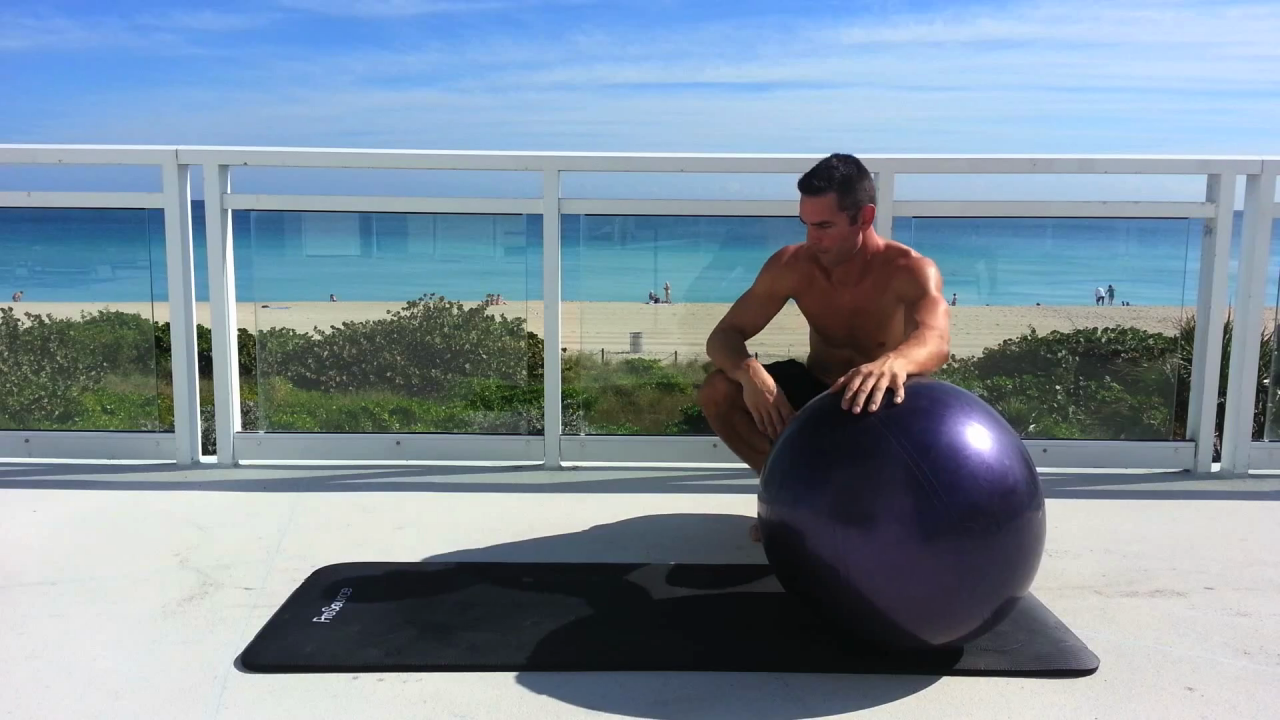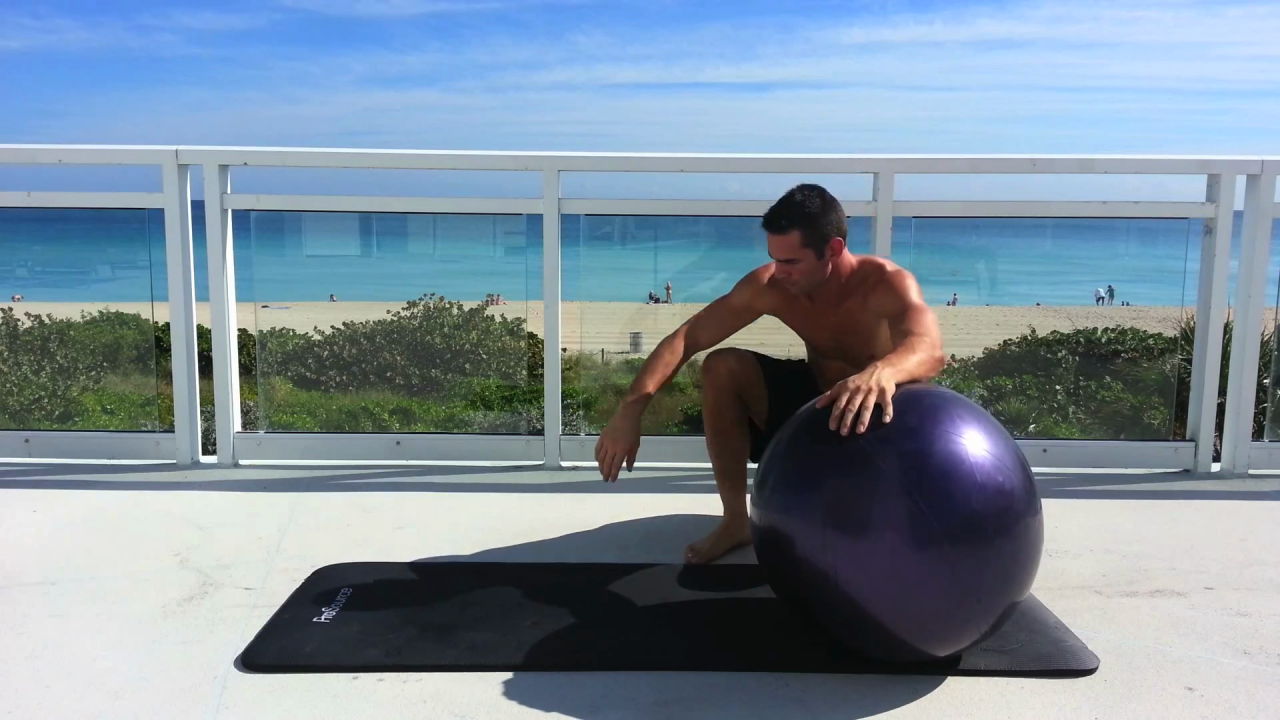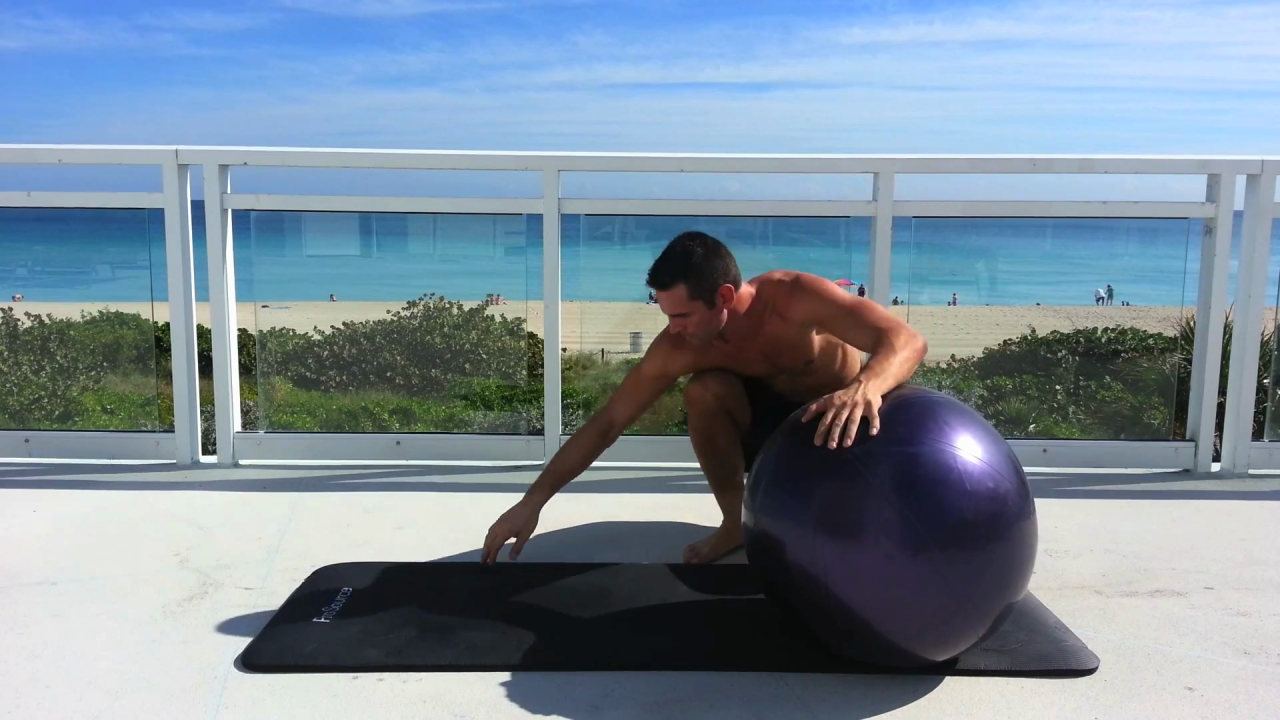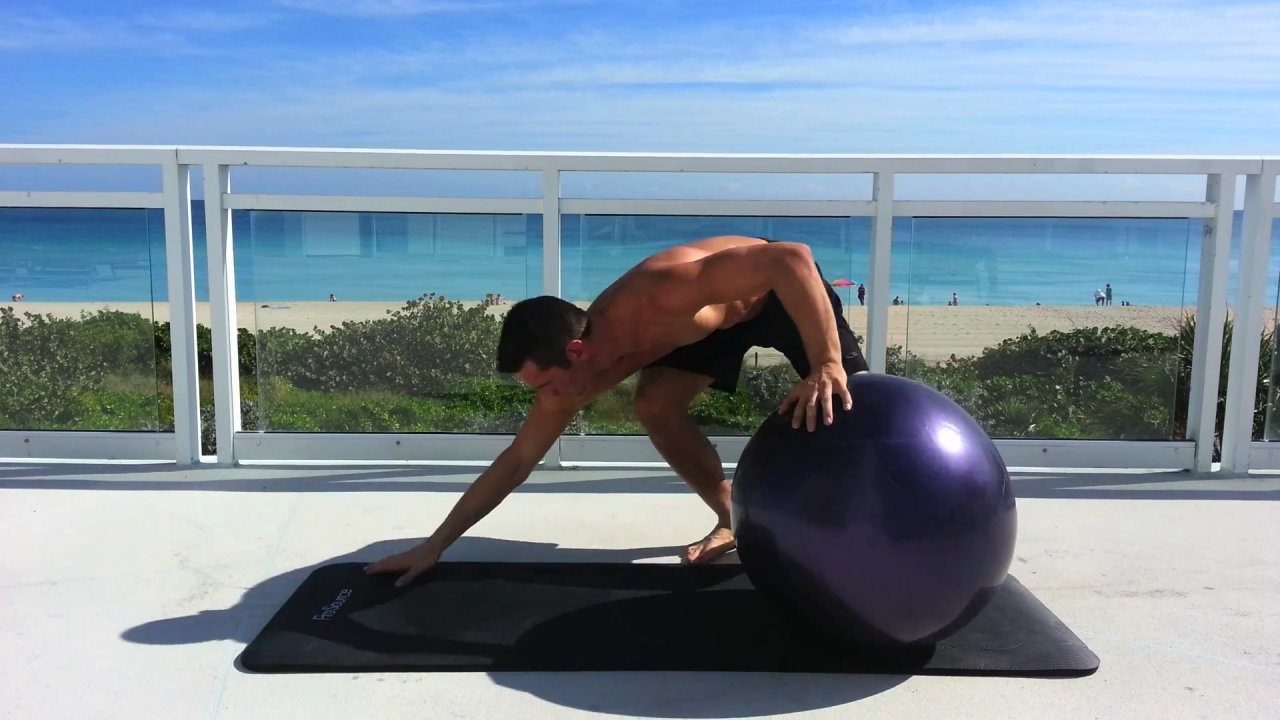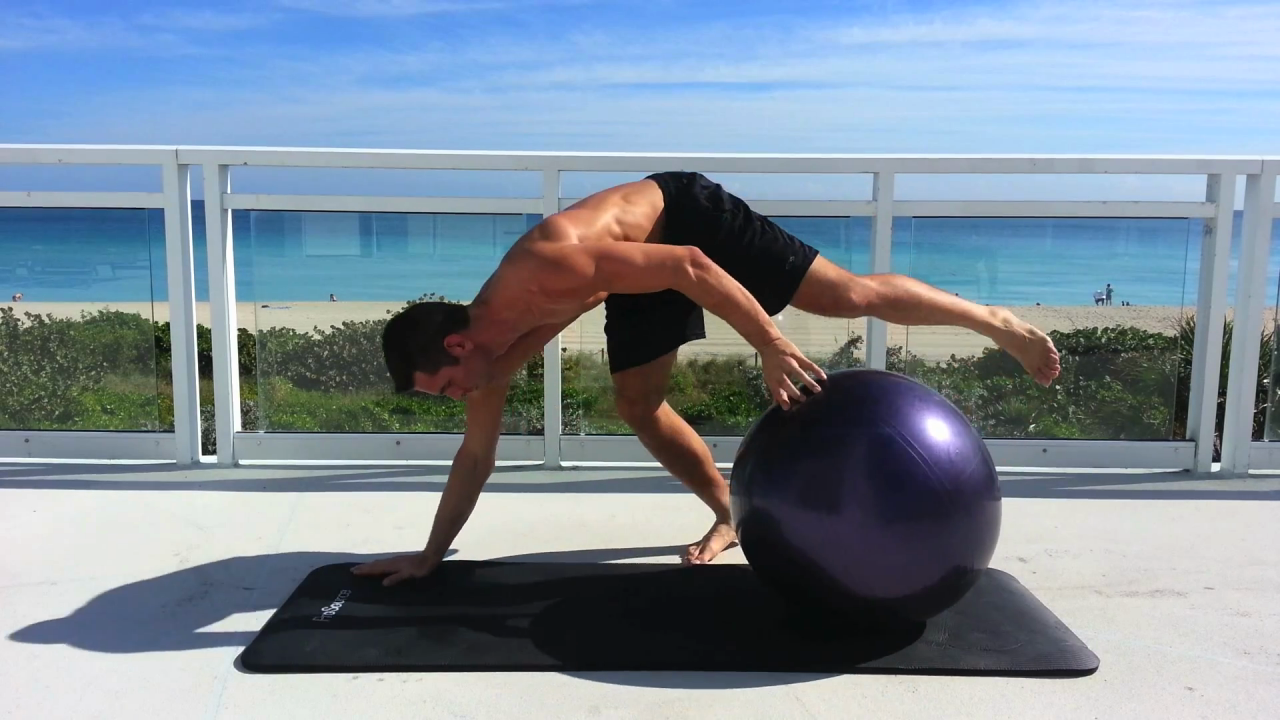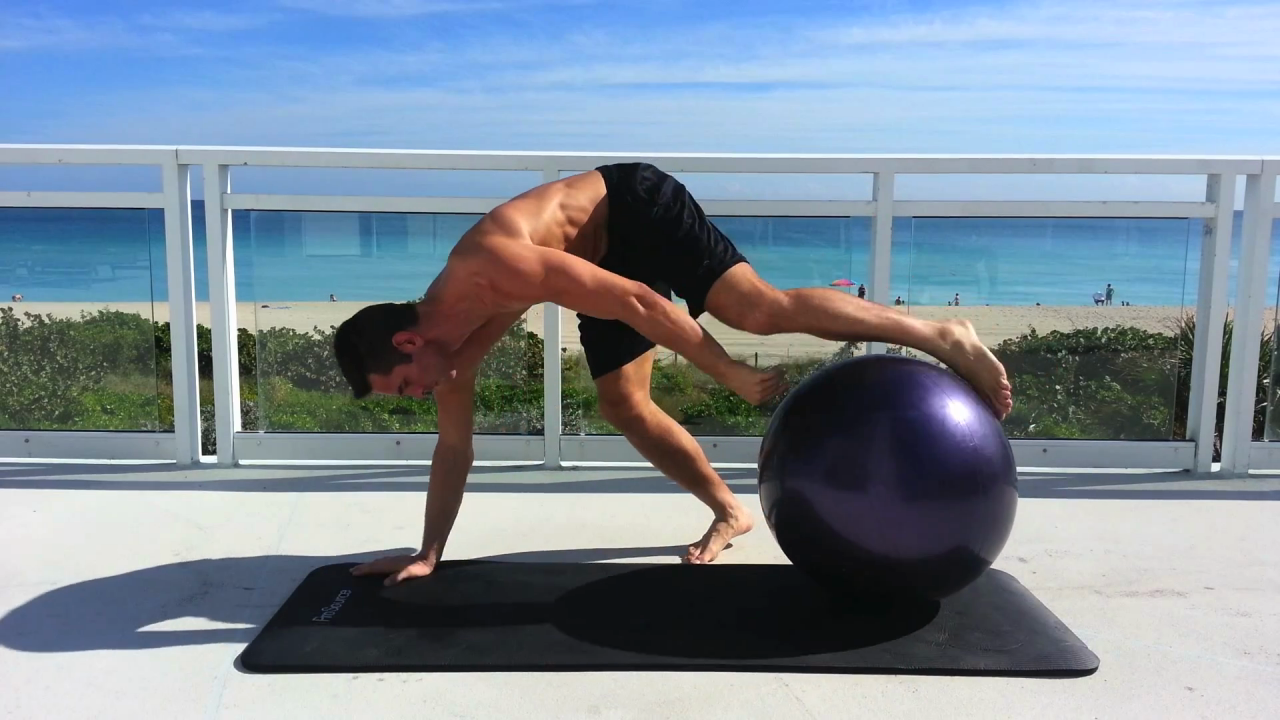
dt=0.4s
person 1, frame 1
left shoulder: (911, 271)
right shoulder: (790, 265)
left elbow: (934, 344)
right elbow: (723, 336)
left wrist: (892, 363)
right wrist: (751, 373)
left hip: (875, 407)
right hip: (812, 393)
right knee: (717, 391)
person 1, frame 2
left shoulder: (888, 284)
right shoulder: (769, 287)
left elbow: (929, 353)
right elbow: (685, 339)
left wrist: (880, 374)
right wrist: (630, 408)
left hip: (876, 418)
right hip: (816, 403)
right knee: (722, 367)
right ankle: (735, 521)
person 1, frame 3
left shoulder: (795, 296)
right shoulder: (677, 347)
left elbow: (907, 342)
right elbow: (606, 422)
left wrist: (865, 388)
right wrist: (532, 501)
left hip: (838, 416)
right hip: (774, 405)
right knee: (703, 392)
right ankle: (735, 524)
person 1, frame 4
left shoulder: (657, 296)
right shoulder: (574, 369)
left elbow: (791, 259)
right elbow: (517, 460)
left wrist: (828, 367)
right wrist: (436, 544)
left hip: (776, 290)
right hip: (717, 315)
left knee: (847, 418)
right knee: (654, 404)
right ankle: (731, 518)
person 1, frame 5
left shoulder: (540, 276)
right shoulder: (493, 345)
left elbow: (690, 267)
right elbow: (475, 456)
left wrist: (774, 347)
right wrist: (429, 555)
left hip: (686, 211)
right hip: (639, 263)
left knee: (847, 295)
right knee: (637, 406)
left ankle: (1001, 324)
right ankle: (729, 514)
person 1, frame 6
left shoulder: (491, 270)
right shoulder: (448, 337)
left elbow: (640, 304)
right elbow: (453, 447)
left wrist: (732, 373)
right wrist: (428, 553)
left hip: (635, 204)
right hip: (604, 253)
left knee: (760, 309)
right knee: (622, 405)
left ankle: (942, 338)
right ankle: (729, 511)
